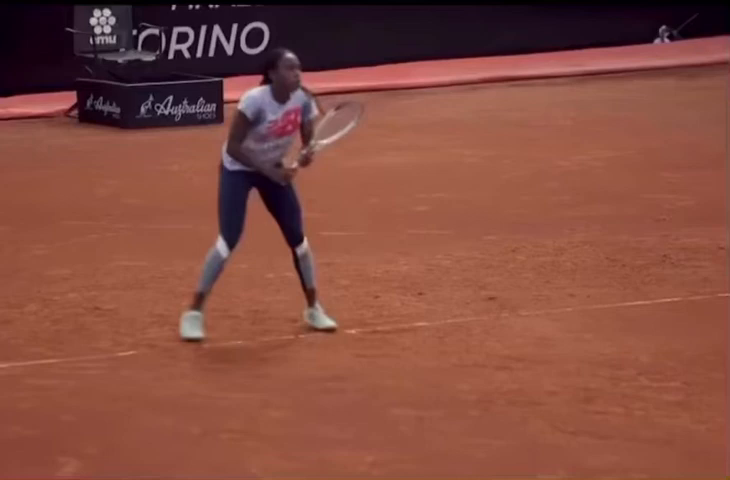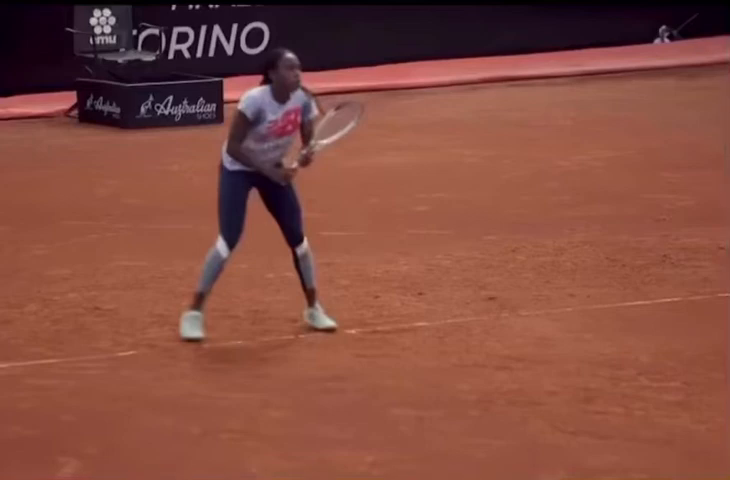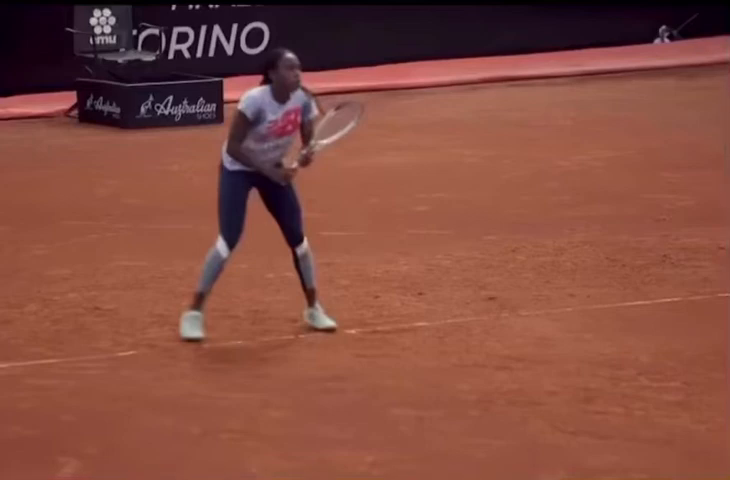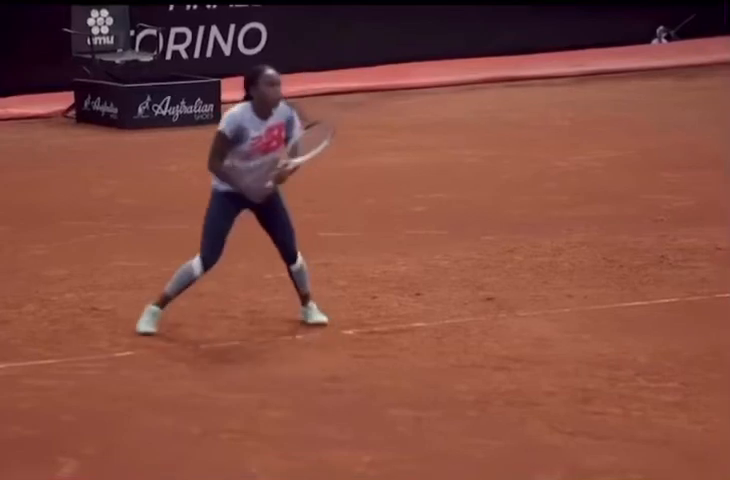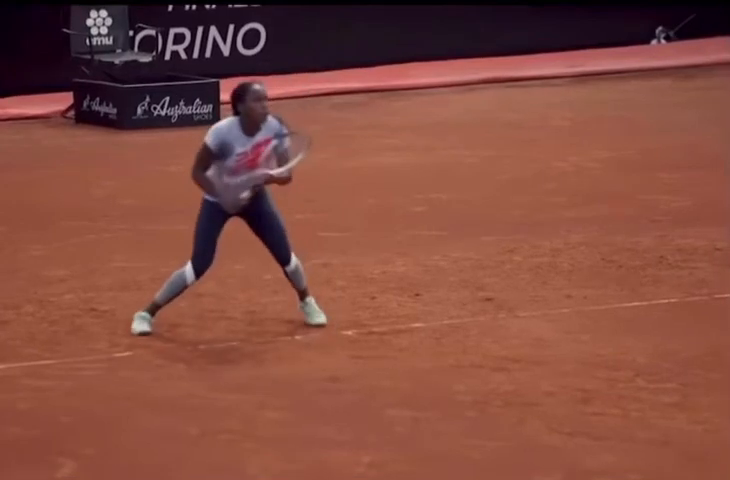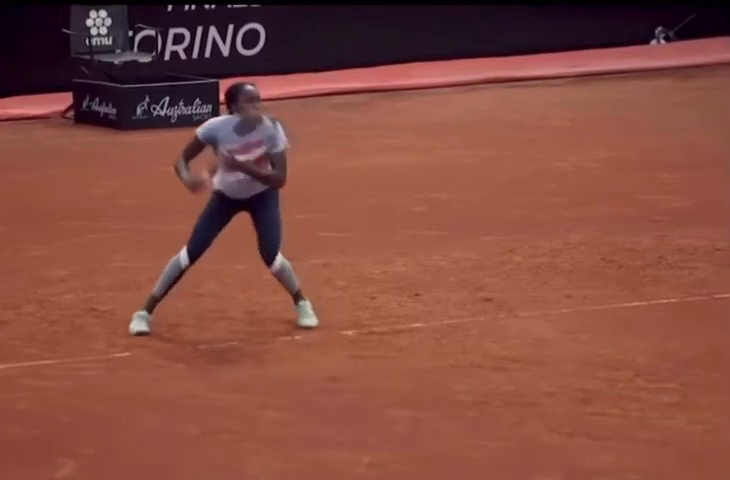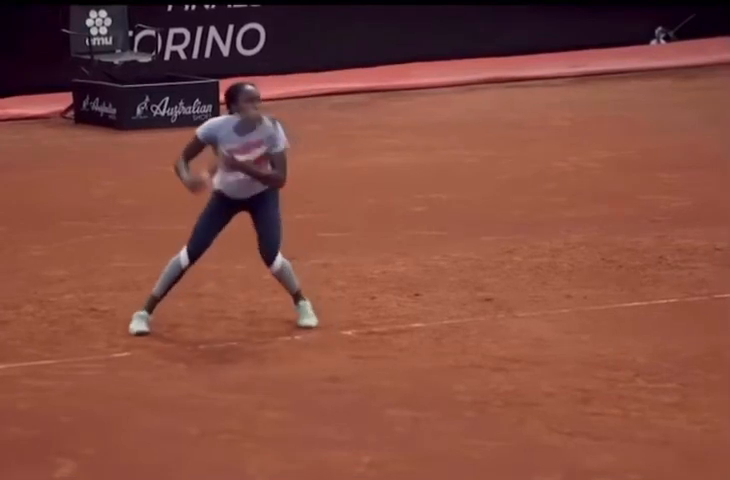
dt=0.5s
person 1, frame 1
left shoulder: (303, 100)
right shoulder: (255, 100)
left elbow: (309, 141)
right elbow: (233, 147)
left wrist: (307, 156)
right wrist: (270, 172)
left hip: (275, 169)
right hip: (238, 170)
left knee: (297, 238)
right knee: (228, 240)
left ankle: (313, 308)
right ankle: (194, 312)
person 1, frame 2
left shoulder: (303, 100)
right shoulder: (255, 100)
left elbow: (309, 141)
right elbow: (233, 147)
left wrist: (307, 155)
right wrist: (269, 171)
left hip: (274, 170)
right hip: (238, 169)
left knee: (297, 238)
right knee: (229, 240)
left ankle: (313, 308)
right ankle: (194, 312)
person 1, frame 3
left shoulder: (303, 100)
right shoulder: (254, 100)
left elbow: (309, 141)
right elbow: (233, 147)
left wrist: (307, 156)
right wrist: (268, 171)
left hip: (275, 170)
right hip: (238, 170)
left knee: (297, 239)
right knee: (228, 241)
left ankle: (314, 309)
right ankle: (194, 312)
person 1, frame 4
left shoulder: (287, 114)
right shoulder: (236, 118)
right elbow: (214, 162)
left wrist: (285, 171)
right wrist: (245, 188)
left hip: (265, 188)
right hip: (229, 191)
left knee: (290, 252)
right knee: (207, 259)
left ankle: (308, 306)
right ankle: (154, 309)
person 1, frame 5
left shoulder: (276, 128)
right shoulder: (223, 132)
left elbow: (287, 175)
right elbow: (198, 171)
left wrist: (273, 176)
right wrist: (223, 197)
left hip: (254, 198)
right hip: (218, 201)
left knee: (284, 254)
right knee: (199, 266)
left ankle: (307, 302)
right ankle: (147, 313)
person 1, frame 6
left shoulder: (271, 129)
right shoulder: (216, 127)
left elbow: (279, 179)
right elbow: (182, 160)
left wrist: (244, 168)
right wrist: (188, 178)
left hip: (261, 195)
right hip: (224, 194)
left knee: (270, 255)
right knee: (191, 252)
left ankle: (302, 304)
right ankle: (145, 312)
person 1, frame 7
left shoulder: (271, 129)
right shoulder: (216, 128)
left elbow: (280, 179)
right elbow: (182, 159)
left wrist: (242, 166)
right wrist: (187, 178)
left hip: (262, 195)
right hip: (225, 195)
left knee: (270, 255)
right knee: (191, 252)
left ankle: (302, 304)
right ankle: (145, 312)
